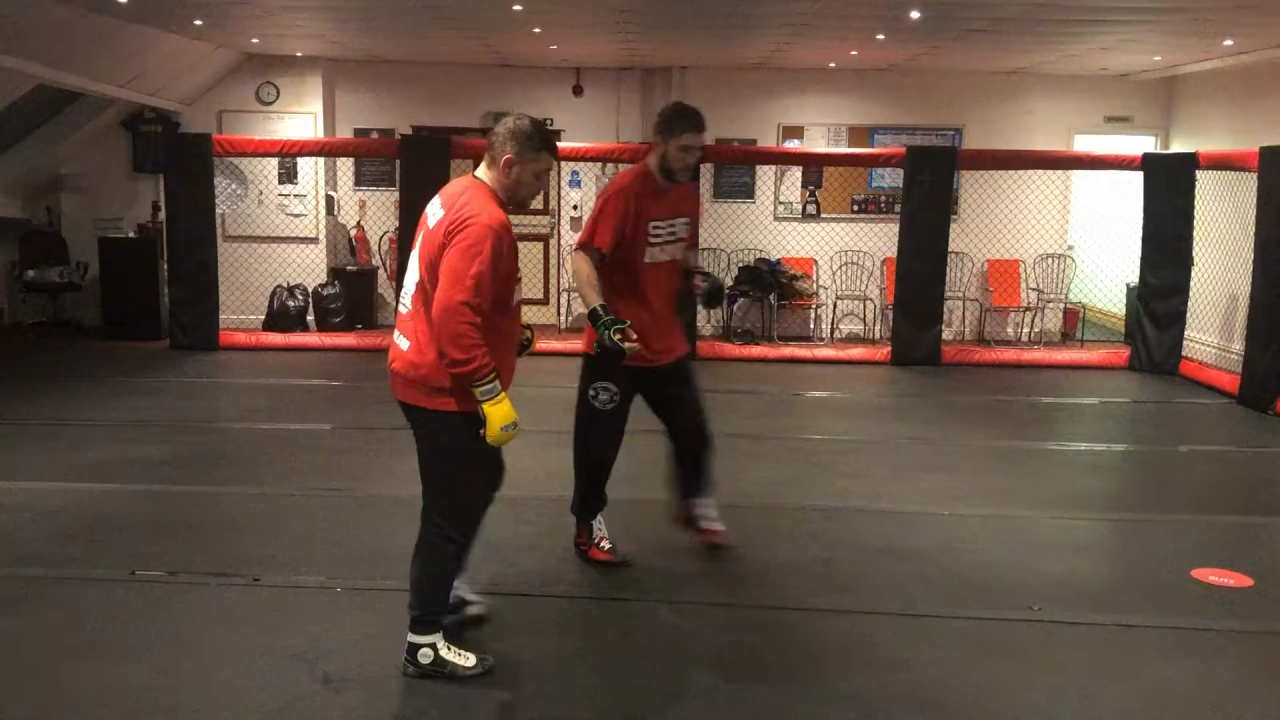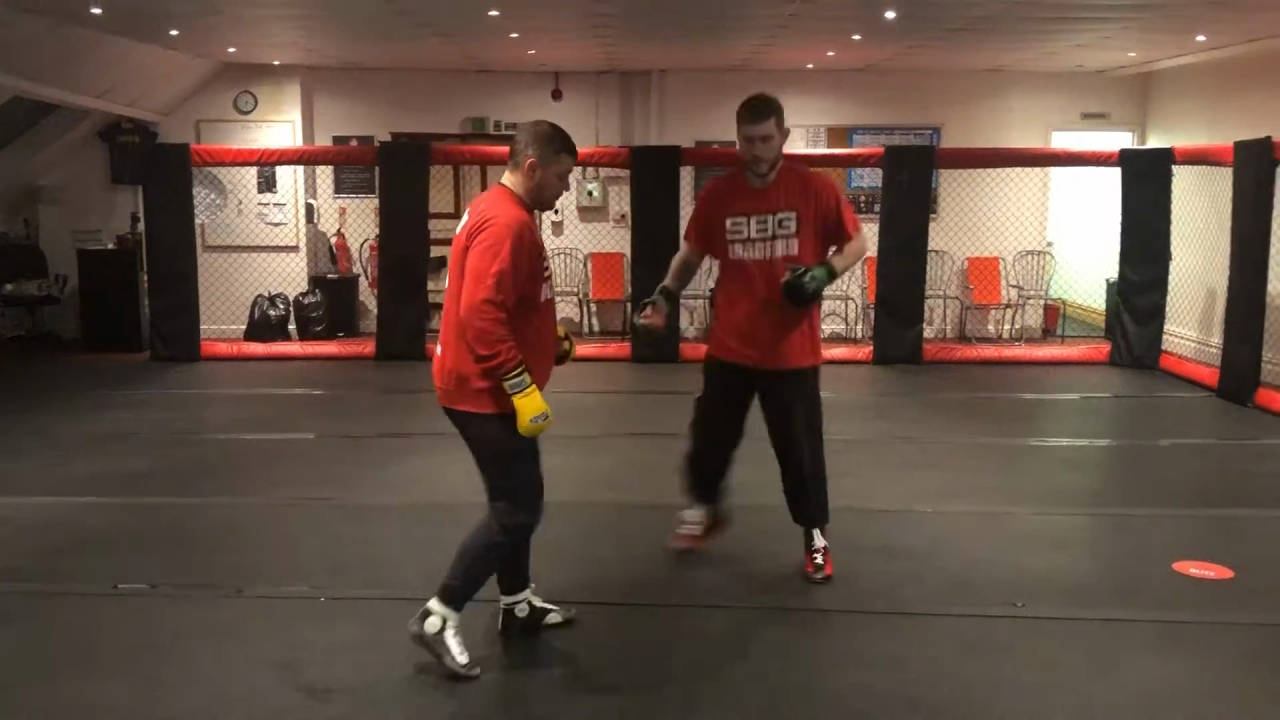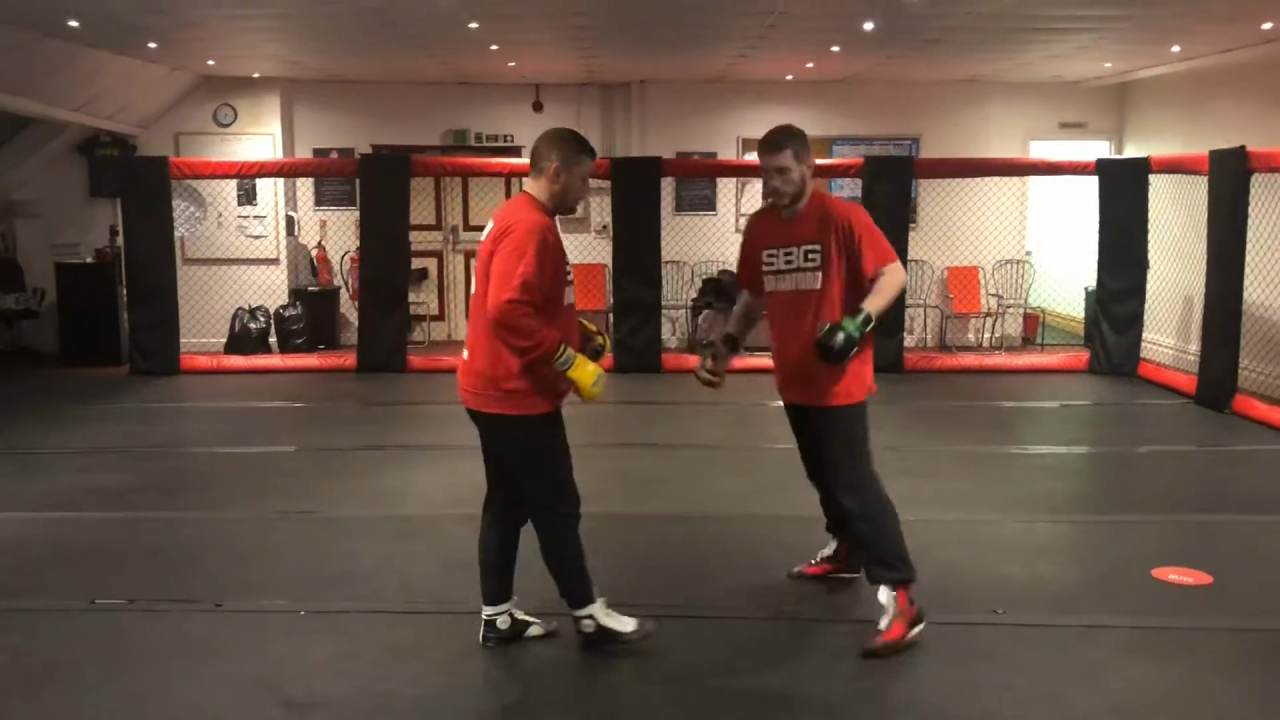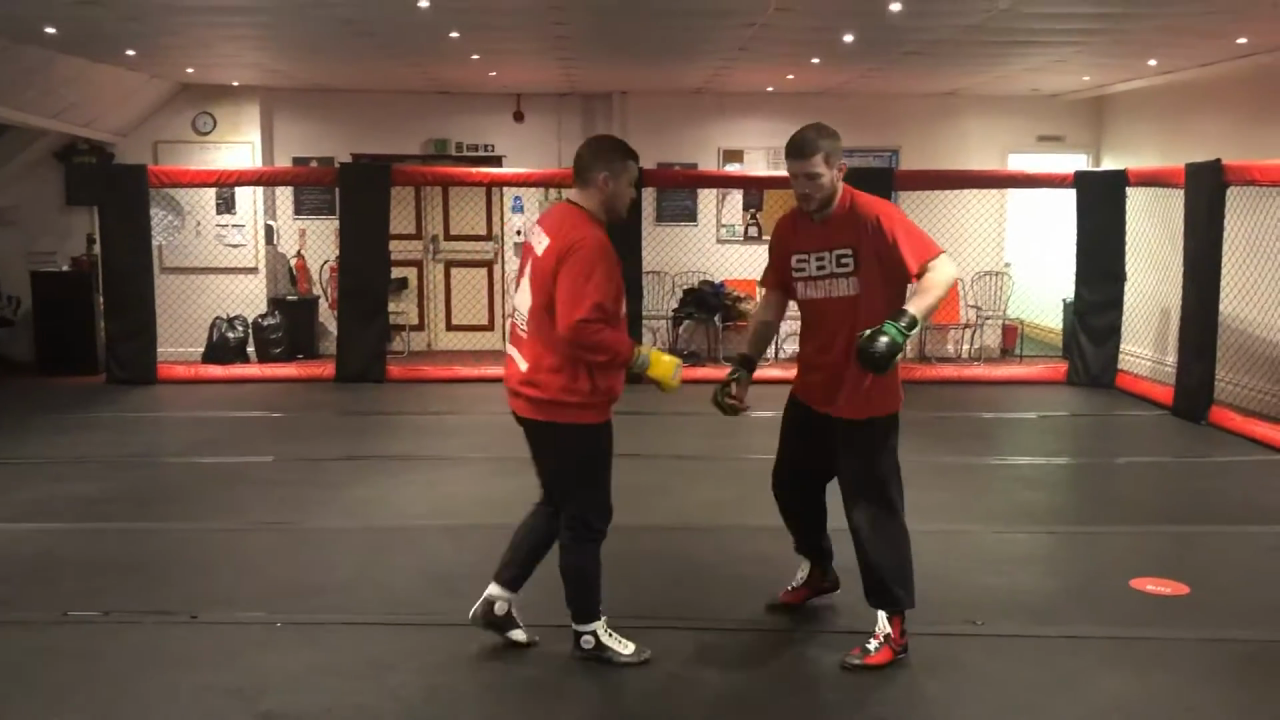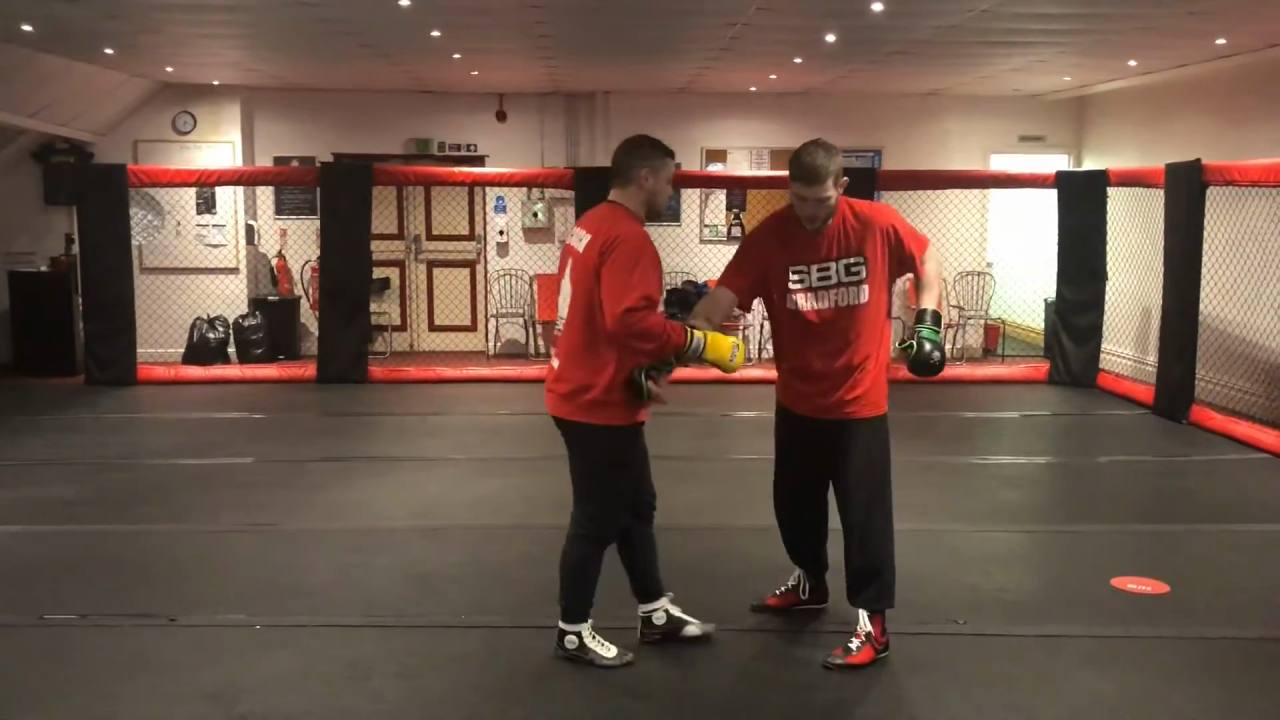
dt=0.4s
person 1, frame 1
left shoulder: (457, 194)
right shoulder: (484, 222)
right elbow: (456, 318)
left wrist: (509, 328)
right wrist: (493, 396)
left hip: (428, 374)
right hip: (445, 389)
left knee: (482, 480)
right knee: (453, 510)
left ankle: (441, 587)
right ankle: (424, 644)
person 1, frame 2
left shoulder: (499, 209)
right shoulder: (507, 223)
right elbow: (481, 316)
left wrist: (550, 332)
right wrist: (523, 389)
left hip: (489, 389)
right hip: (486, 394)
left knee: (517, 495)
right knee: (516, 509)
left ankle: (516, 604)
right ankle: (439, 617)
person 1, frame 3
left shoulder: (519, 216)
right shoulder: (530, 228)
right elbow: (511, 312)
left wrist: (580, 330)
right wrist: (572, 362)
left hip: (499, 390)
right hip: (518, 396)
left knee: (507, 503)
right knee: (557, 508)
left ankle: (497, 615)
right ankle: (588, 615)
person 1, frame 4
left shoulder: (552, 222)
right shoulder: (588, 243)
right elbow: (582, 329)
left wrist: (624, 351)
right wrist: (647, 361)
left hip: (539, 393)
right hip: (569, 404)
left knee: (557, 504)
right knee: (586, 520)
left ankle: (497, 599)
right ankle: (589, 632)
person 1, frame 5
left shoulder: (591, 226)
right shoulder: (627, 238)
right elbow: (631, 320)
left wrist: (644, 364)
right wrist: (702, 344)
left hip: (590, 392)
right hip: (599, 403)
left knee: (636, 506)
right knee: (598, 519)
left ankle: (656, 612)
right ankle: (573, 632)
person 2, frame 1
left shoulder: (687, 192)
right shoulder: (624, 191)
right elbow: (583, 257)
left wrist: (695, 275)
right wrist: (603, 318)
left hip: (667, 343)
right hip: (616, 344)
left knee: (693, 431)
right knee: (599, 441)
left ankle: (696, 506)
right ankle: (589, 525)
person 2, frame 2
left shoulder: (814, 187)
right shoulder: (717, 193)
left elbow: (855, 243)
right elbow: (692, 250)
left wrist: (823, 273)
right wrist: (665, 295)
left hip: (792, 349)
right hip: (729, 347)
left knee: (800, 449)
right knee: (710, 439)
left ankle: (814, 534)
right ankle: (705, 510)
person 2, frame 3
left shoulder: (842, 217)
right shoulder: (759, 227)
left elbow: (893, 274)
right elbow: (753, 295)
left wrist: (858, 321)
right wrist: (726, 343)
left hip: (839, 381)
right hip: (795, 381)
left knee: (853, 487)
right knee: (826, 478)
left ankle: (899, 599)
right ankle: (845, 549)
person 2, frame 4
left shoulder: (875, 217)
right shoulder: (788, 228)
left elbow: (942, 270)
right elbow: (773, 303)
left wrist: (899, 325)
right wrist: (745, 366)
left hip: (867, 395)
right hip: (810, 390)
left knee: (873, 509)
right knee: (791, 486)
left ankle: (892, 623)
right ankle: (817, 570)
person 2, frame 5
left shoulder: (877, 223)
right shoulder: (768, 237)
left elbow: (927, 259)
right elbow: (717, 304)
left wrist: (927, 323)
left hip: (860, 399)
right hip: (796, 399)
left knee: (864, 508)
right knee: (793, 500)
left ankle: (873, 623)
right ankle: (809, 582)
